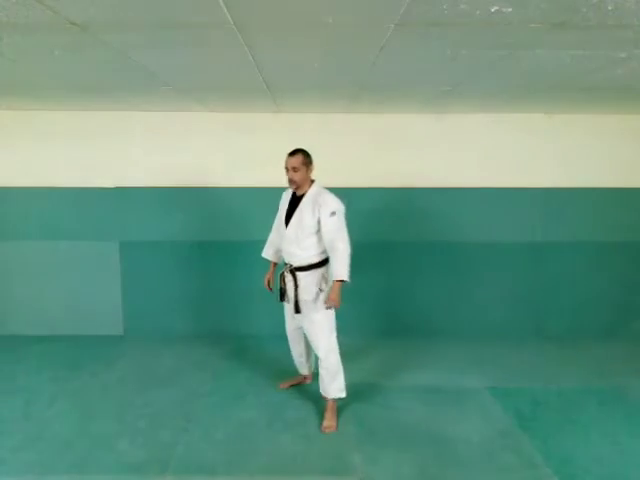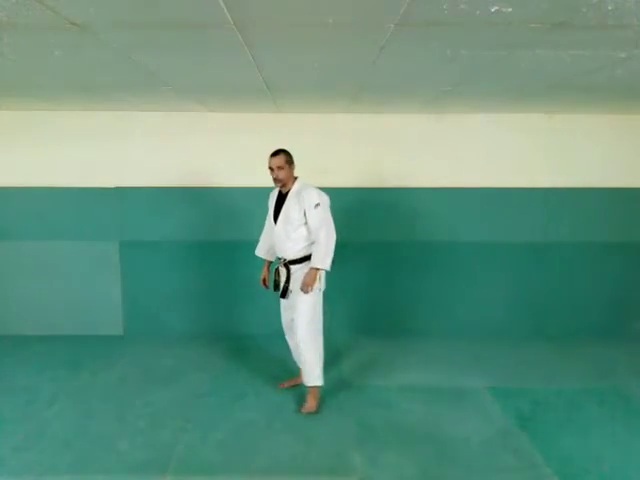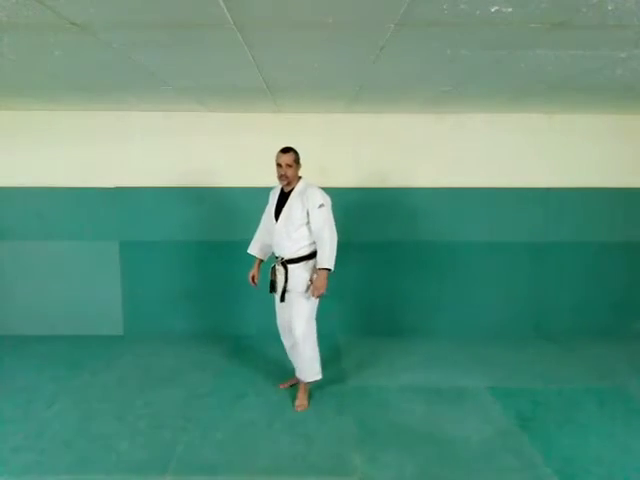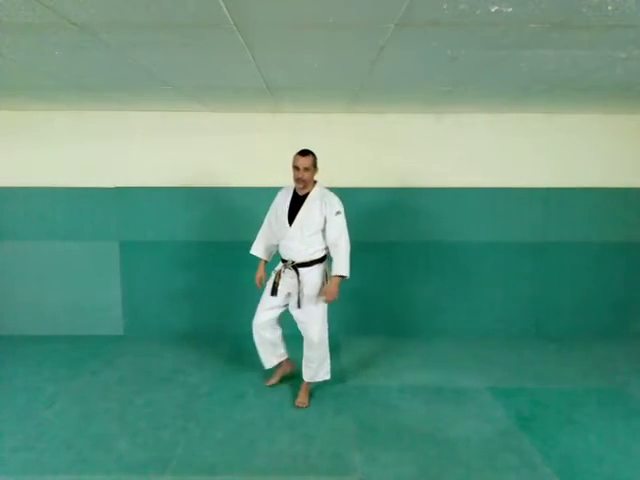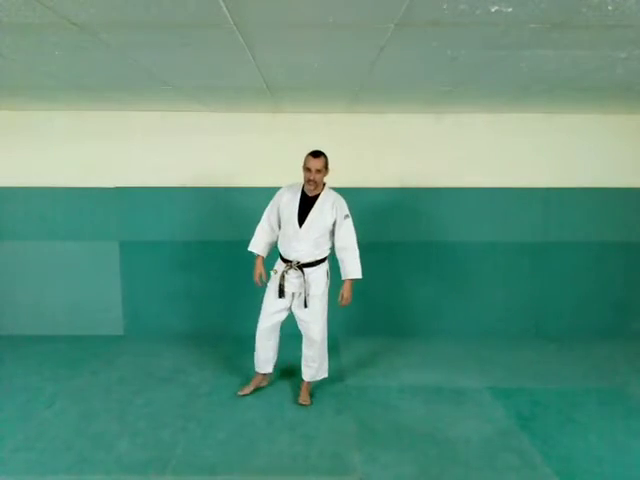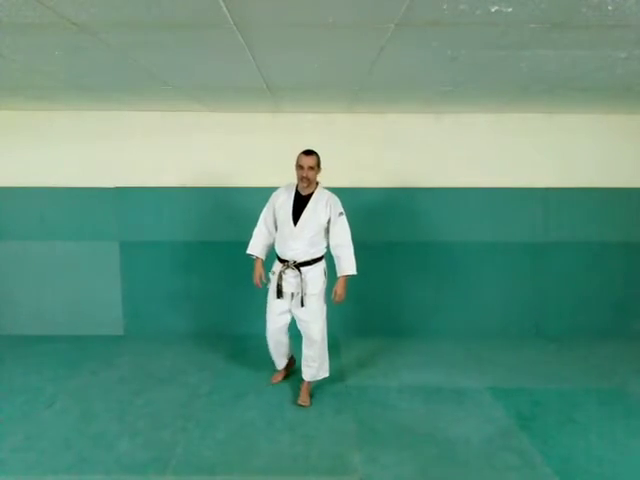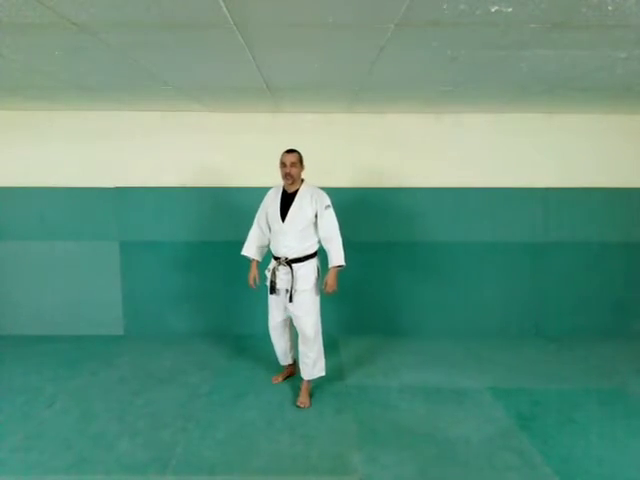
dt=0.4s
person 1, frame 1
left shoulder: (326, 202)
right shoulder: (287, 196)
left elbow: (339, 245)
left wrist: (336, 285)
right wrist: (271, 267)
left hip: (313, 279)
right hip: (289, 277)
left knee: (323, 340)
right knee: (294, 331)
left ankle: (331, 405)
right ankle: (304, 374)
person 1, frame 2
left shoulder: (310, 196)
right shoulder: (275, 196)
left elbow: (325, 235)
left wrist: (314, 271)
right wrist: (267, 266)
left hip: (306, 271)
right hip: (285, 271)
left knee: (306, 329)
right knee: (290, 326)
left ankle: (314, 389)
right ankle: (304, 373)
person 1, frame 3
left shoulder: (313, 195)
right shoulder: (275, 194)
left elbow: (326, 236)
right elbow: (267, 230)
left wrist: (322, 274)
right wrist: (257, 264)
left hip: (304, 271)
right hip: (281, 270)
left knee: (301, 329)
right knee: (285, 327)
left ankle: (305, 385)
right ankle: (300, 374)
person 1, frame 4
left shoulder: (328, 201)
right shoulder: (283, 196)
left elbow: (340, 243)
right elbow: (270, 230)
left wrist: (335, 280)
right wrist: (262, 264)
left hip: (312, 275)
right hip: (284, 272)
left knee: (314, 332)
right knee: (262, 321)
left ankle: (307, 384)
right ankle: (283, 363)
person 1, frame 5
left shoulder: (336, 203)
right shoulder: (285, 194)
left elbow: (346, 244)
right elbow: (268, 226)
left wrist: (348, 283)
right wrist: (259, 260)
left hip: (314, 275)
right hip: (284, 270)
left knee: (314, 331)
right knee: (267, 323)
left ankle: (307, 383)
right ankle: (262, 375)
person 1, frame 6
left shoulder: (330, 202)
right shoulder: (280, 196)
left elbow: (341, 242)
right elbow: (264, 229)
left wrist: (342, 279)
right wrist: (258, 261)
left hip: (311, 274)
right hip: (281, 272)
left knee: (313, 330)
right knee: (275, 327)
left ankle: (307, 382)
right ankle: (285, 363)
person 1, frame 7
left shoulder: (317, 197)
right shoulder: (271, 196)
left elbow: (331, 235)
right elbow: (260, 231)
left wrist: (333, 270)
right wrist: (254, 264)
left hip: (304, 270)
right hip: (277, 269)
left knee: (308, 326)
right knee: (277, 323)
left ankle: (306, 383)
right ankle: (289, 365)
